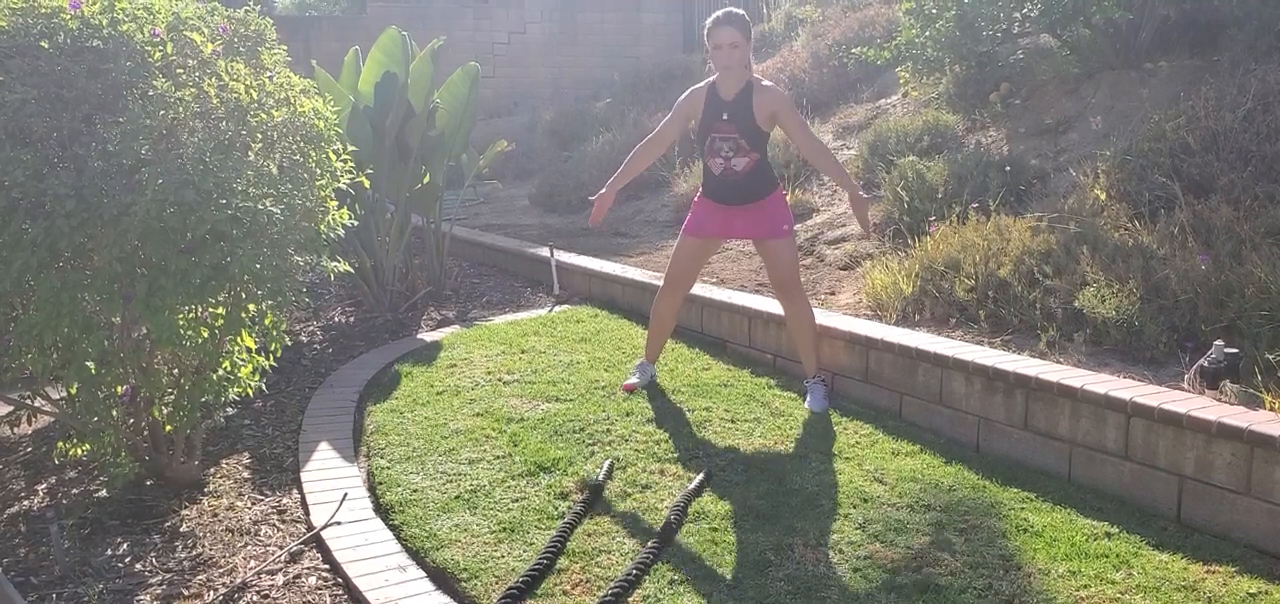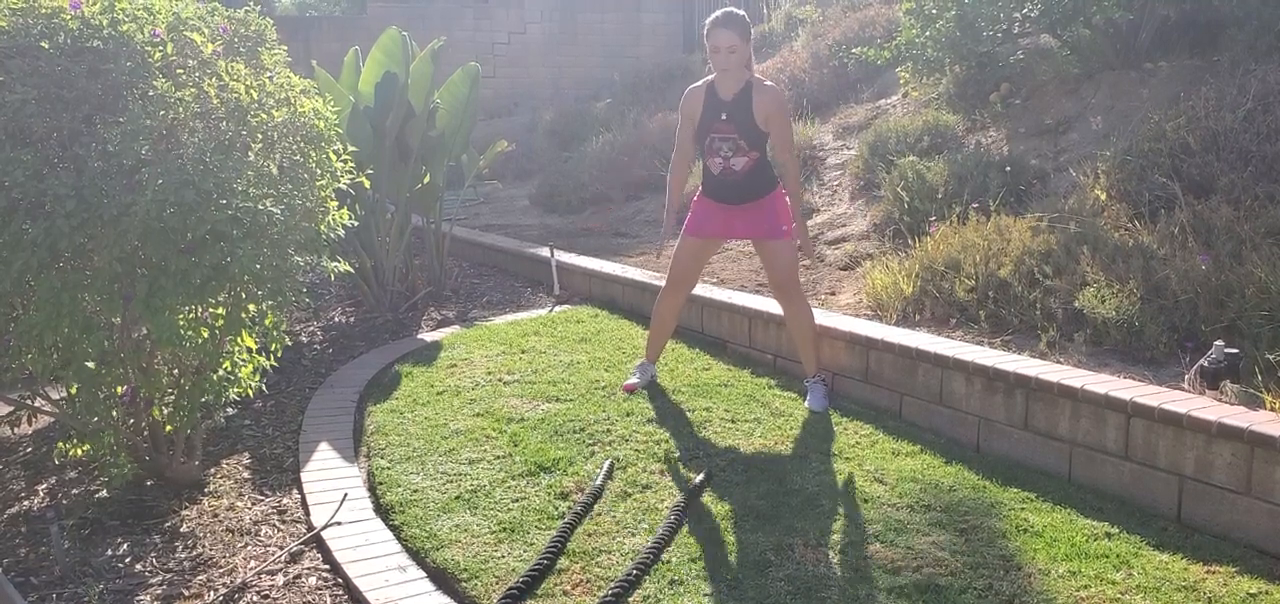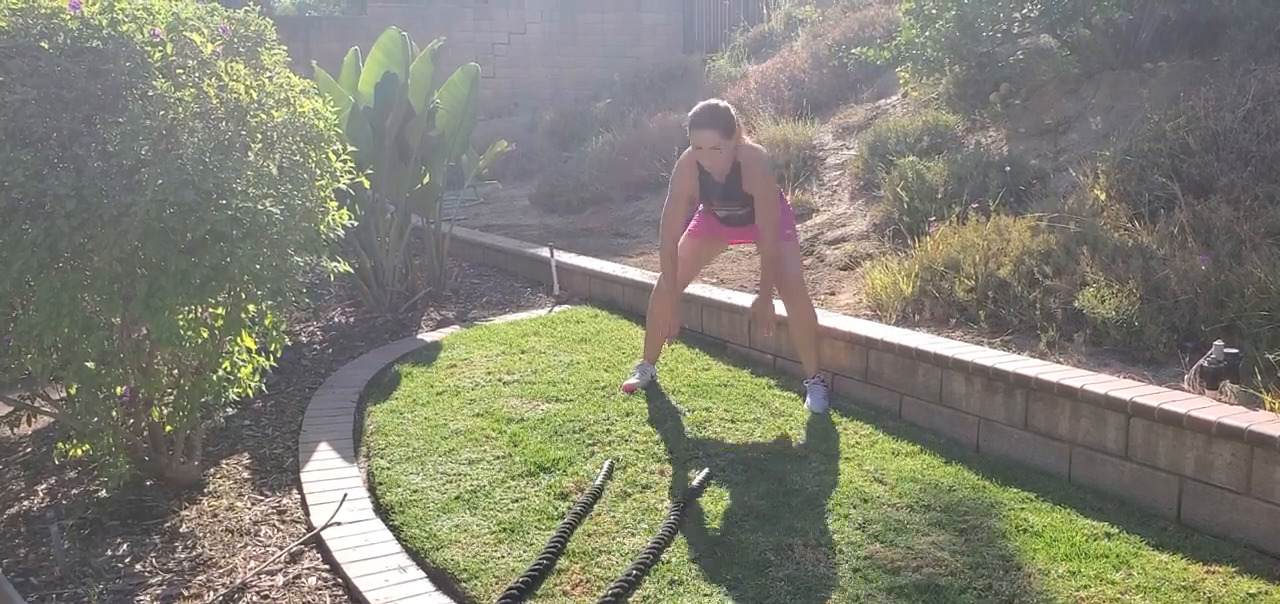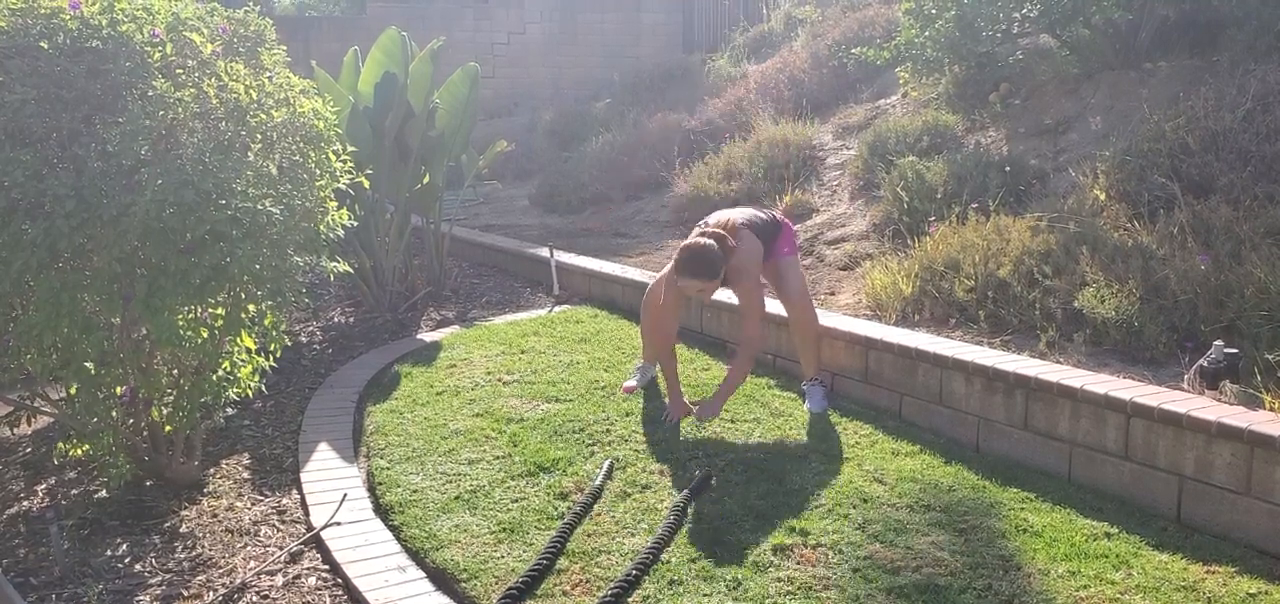
dt=0.5s
person 1, frame 1
left shoulder: (768, 96)
right shoulder: (696, 97)
left elbow: (811, 146)
right elbow: (655, 144)
left wrist: (853, 191)
right wrist: (611, 189)
left hip: (763, 204)
right hip: (711, 205)
left knee: (789, 290)
right knee: (672, 286)
left ankle: (814, 380)
right ankle: (647, 366)
person 1, frame 2
left shoulder: (769, 97)
right shoulder: (694, 97)
left elbow: (788, 160)
right elbow: (681, 160)
left wrist: (798, 218)
right wrist: (670, 217)
left hip: (763, 205)
right hip: (711, 205)
left knee: (788, 290)
right knee: (675, 286)
left ankle: (815, 379)
right ankle: (647, 366)
person 1, frame 3
left shoulder: (755, 161)
right shoulder: (687, 167)
left elbow: (770, 232)
right elbow: (669, 235)
left wrist: (764, 295)
right wrist: (669, 289)
left hip: (764, 218)
right hip: (716, 219)
left knee: (794, 289)
right knee: (666, 286)
left ankle: (814, 380)
right ankle: (646, 365)
person 1, frame 4
left shoulder: (743, 266)
right shoulder: (683, 266)
left elbow: (751, 343)
right elbow: (664, 335)
left wrist: (719, 400)
right wrist: (675, 397)
left hip: (773, 235)
right hip: (716, 235)
left knee: (799, 305)
right knee: (654, 299)
left ankle: (813, 381)
right ankle: (647, 366)
